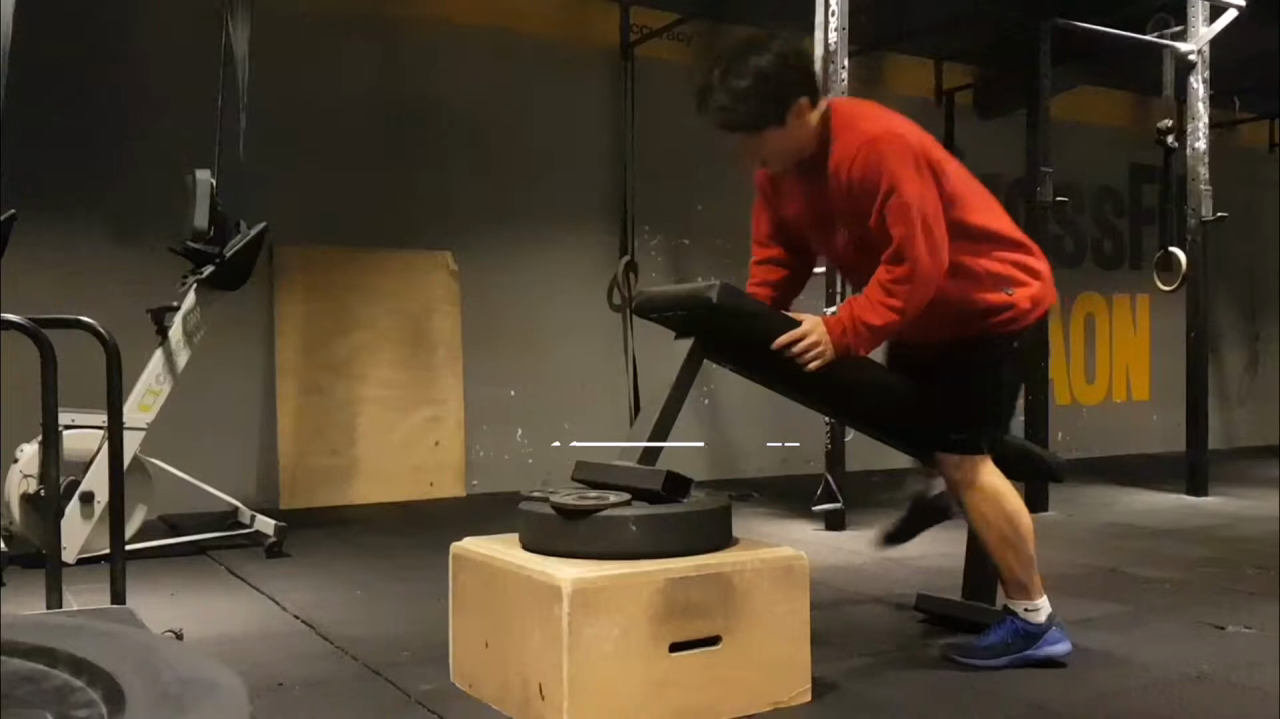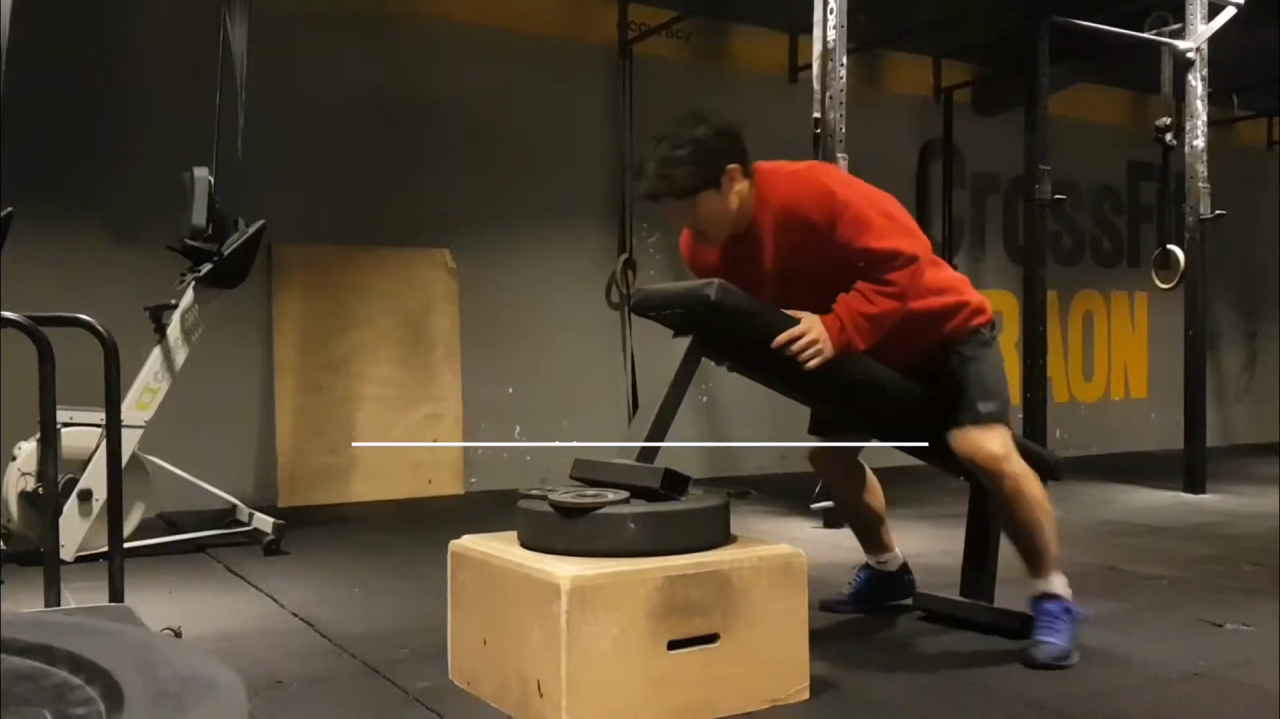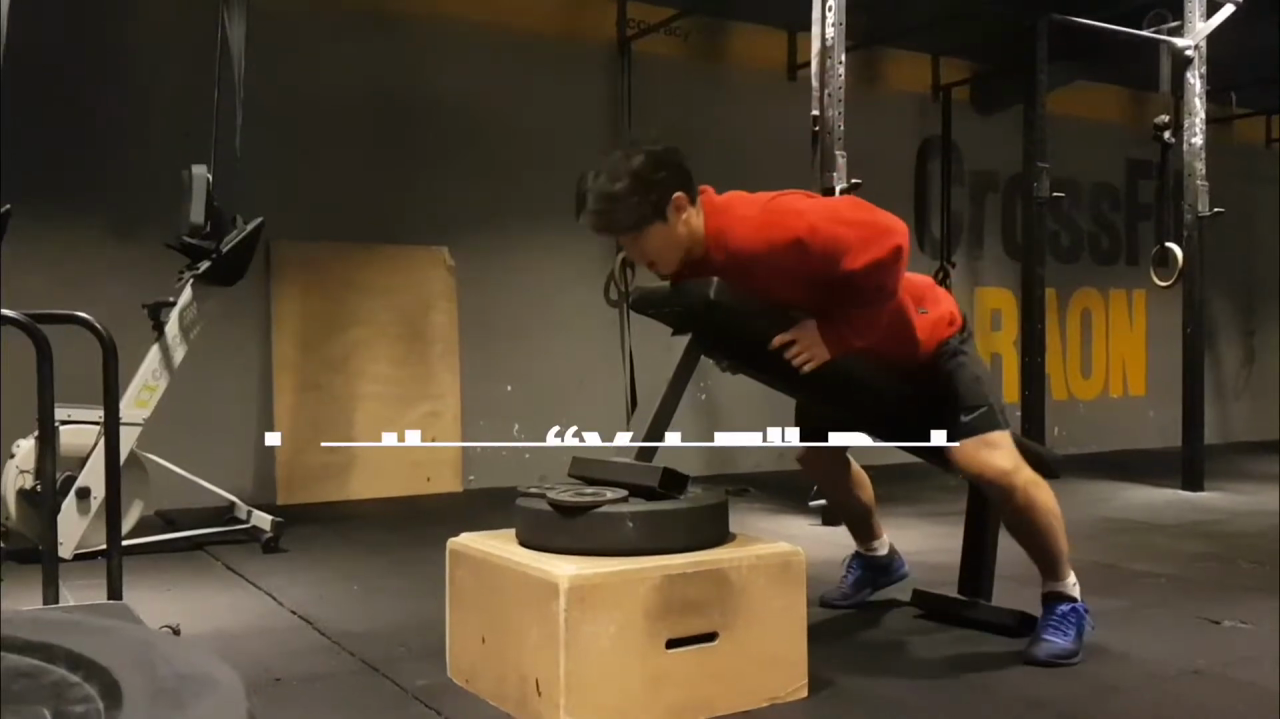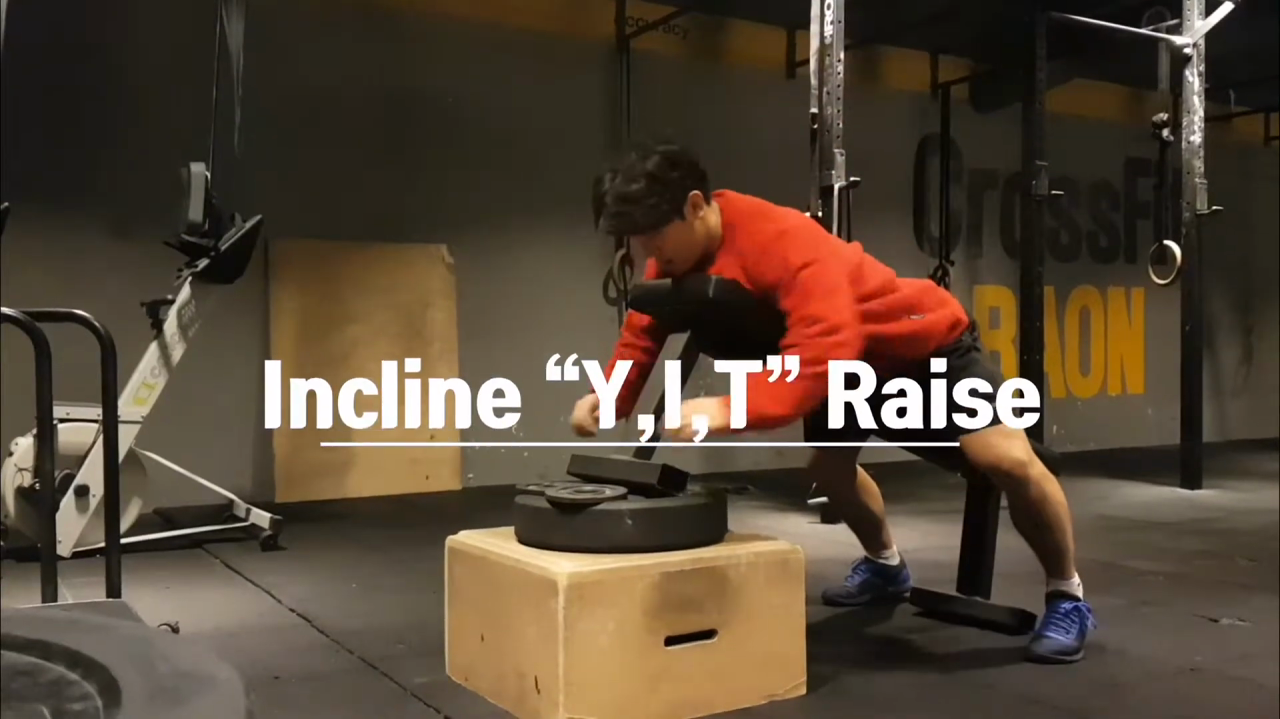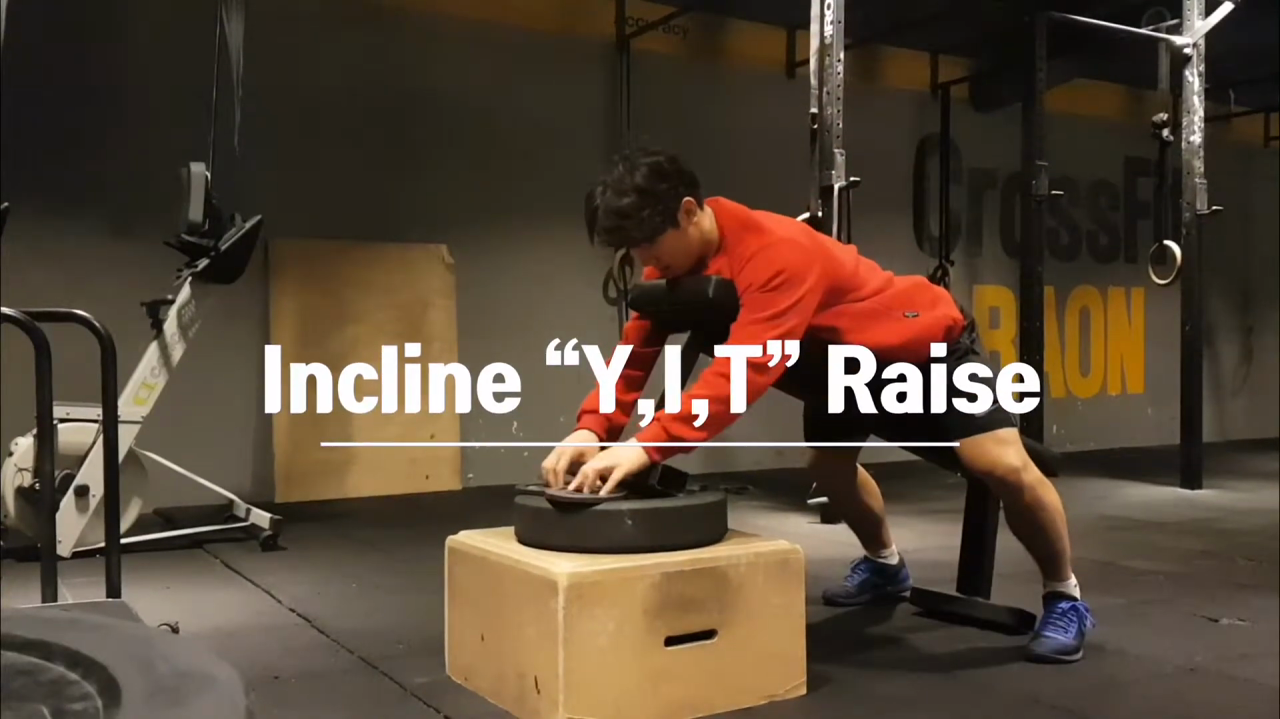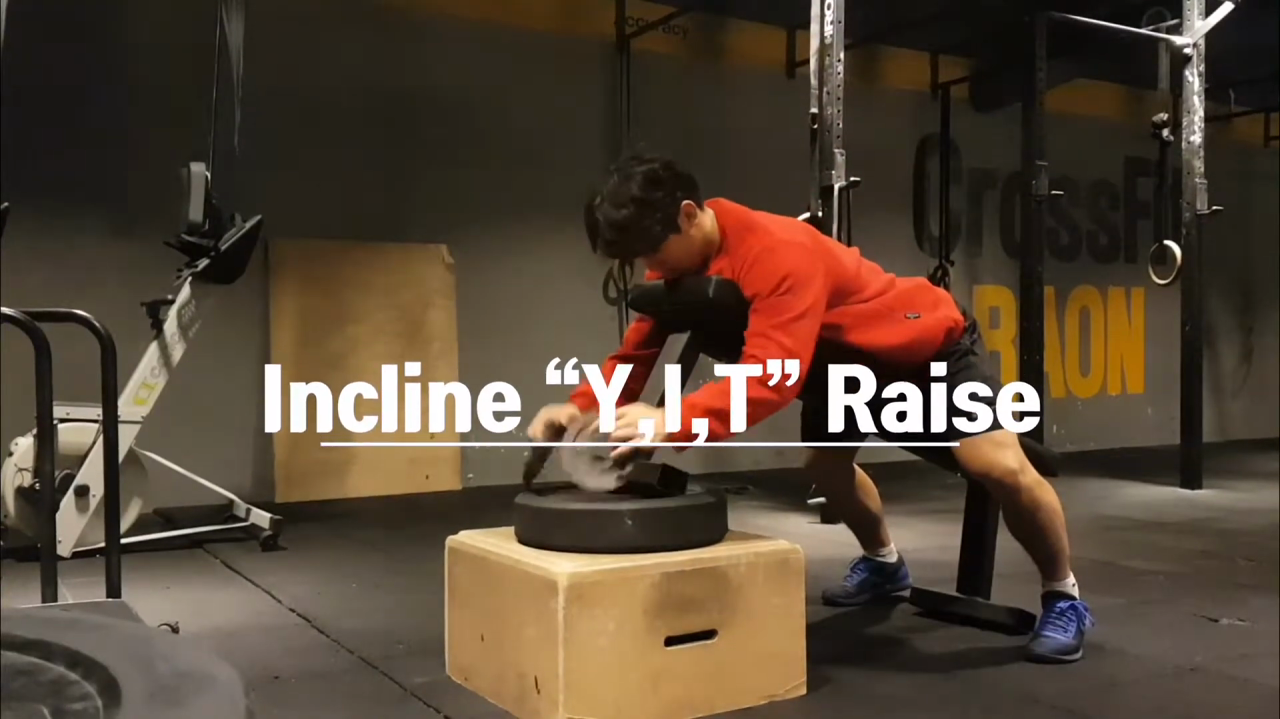
dt=0.4s
person 1, frame 1
left shoulder: (879, 143)
right shoulder: (778, 169)
left elbow: (916, 264)
right elbow: (781, 254)
left wrist: (841, 333)
left hip: (993, 301)
right hip: (927, 310)
left knee: (961, 459)
left ankle: (1033, 622)
person 1, frame 2
left shoulder: (811, 191)
right shoulder: (702, 247)
left elbow: (902, 257)
left wrist: (837, 329)
left hip: (944, 329)
right hip: (869, 351)
left knee: (987, 452)
right knee: (828, 454)
left ankle: (1051, 595)
right ankle: (886, 570)
person 1, frame 3
left shoulder: (761, 225)
right shoulder: (682, 259)
left elbow: (885, 240)
left wrist: (834, 337)
left hip: (921, 338)
right hip: (838, 354)
left knee: (993, 465)
right knee: (817, 454)
left ankle: (1064, 599)
right ankle: (876, 557)
person 1, frame 4
left shoulder: (780, 241)
right shoulder: (678, 258)
left elbow: (827, 341)
right elbow: (645, 331)
left wrist: (736, 409)
right wrist: (611, 395)
left hip: (928, 341)
right hip: (855, 363)
left knee: (1008, 460)
right knee: (827, 463)
left ankle: (1067, 597)
right ankle: (885, 564)
person 1, frame 5
left shoulder: (776, 252)
right shoulder: (676, 263)
left elbow: (744, 368)
right elbow: (636, 353)
left wrist: (647, 446)
right wrist: (590, 430)
left hip: (927, 342)
left knee: (1001, 465)
right knee: (827, 463)
left ankle: (1065, 598)
right ankle: (884, 564)
person 1, frame 6
left shoulder: (777, 253)
right shoulder: (682, 263)
left elbow: (771, 374)
right elbow: (638, 354)
left wrist: (673, 426)
right wrist: (581, 408)
left hip: (928, 343)
right hip: (853, 358)
left knee: (999, 467)
right knee: (823, 461)
left ankle: (1063, 598)
right ankle: (883, 562)
